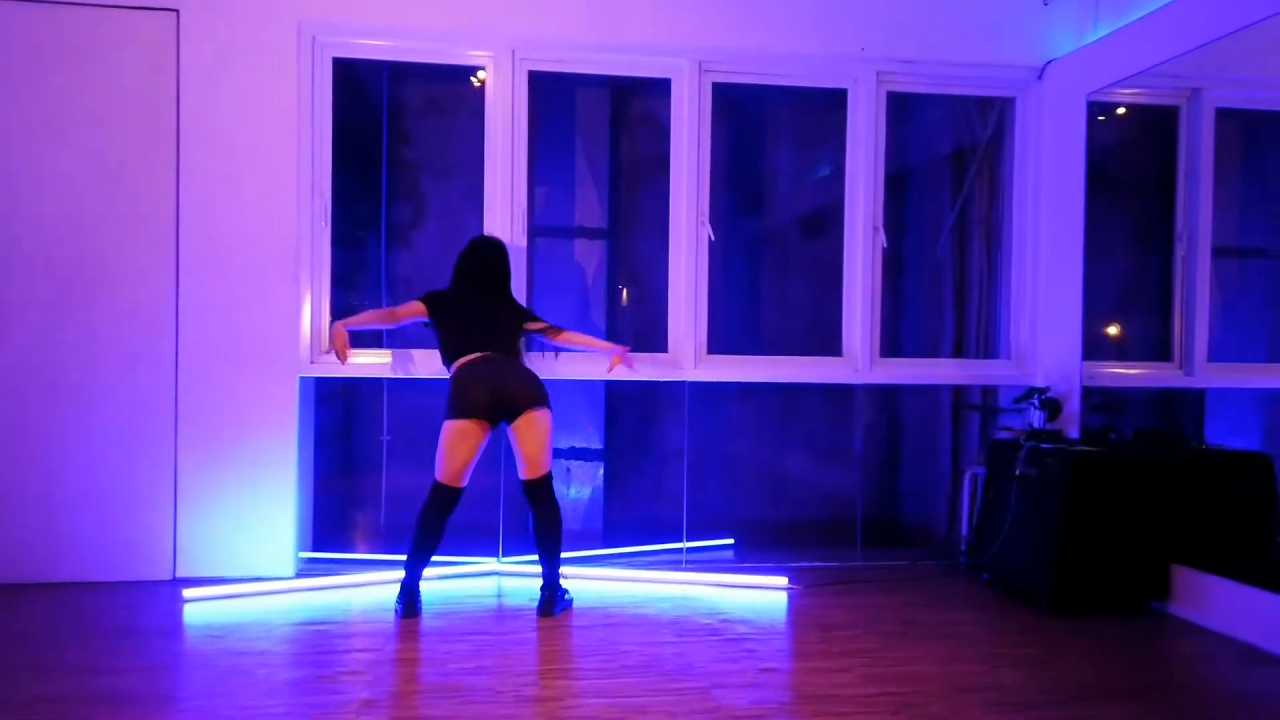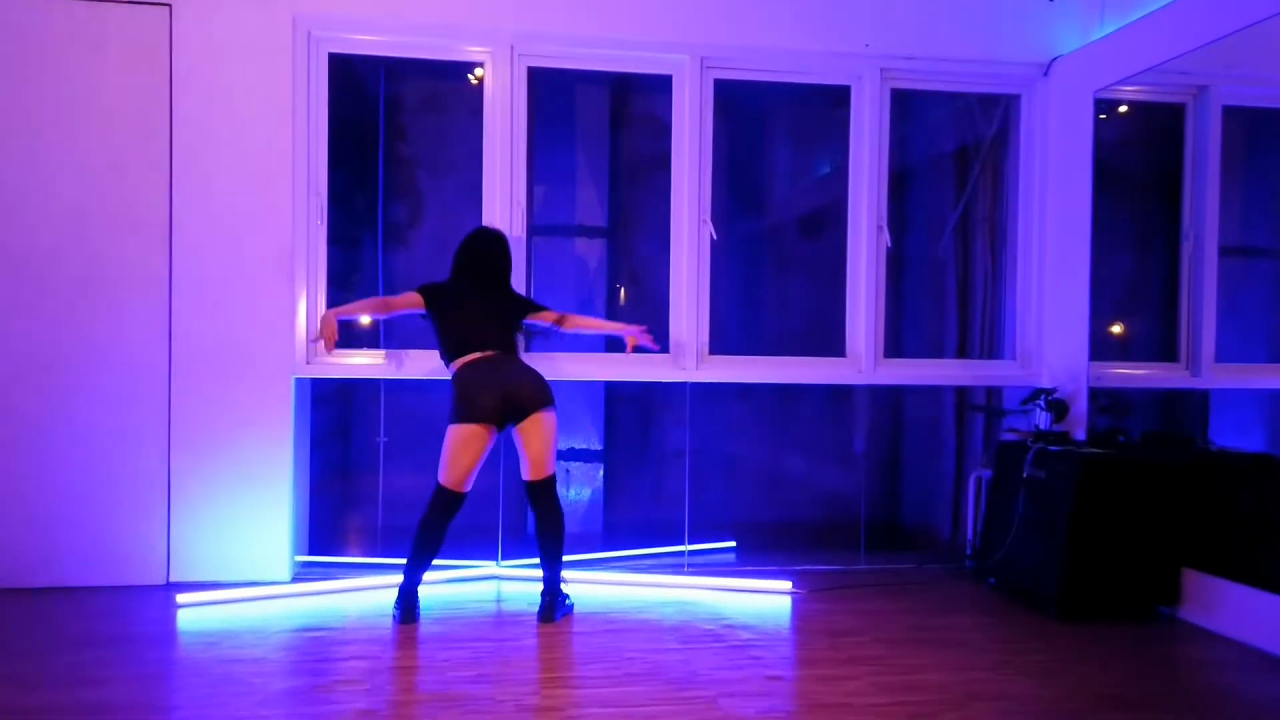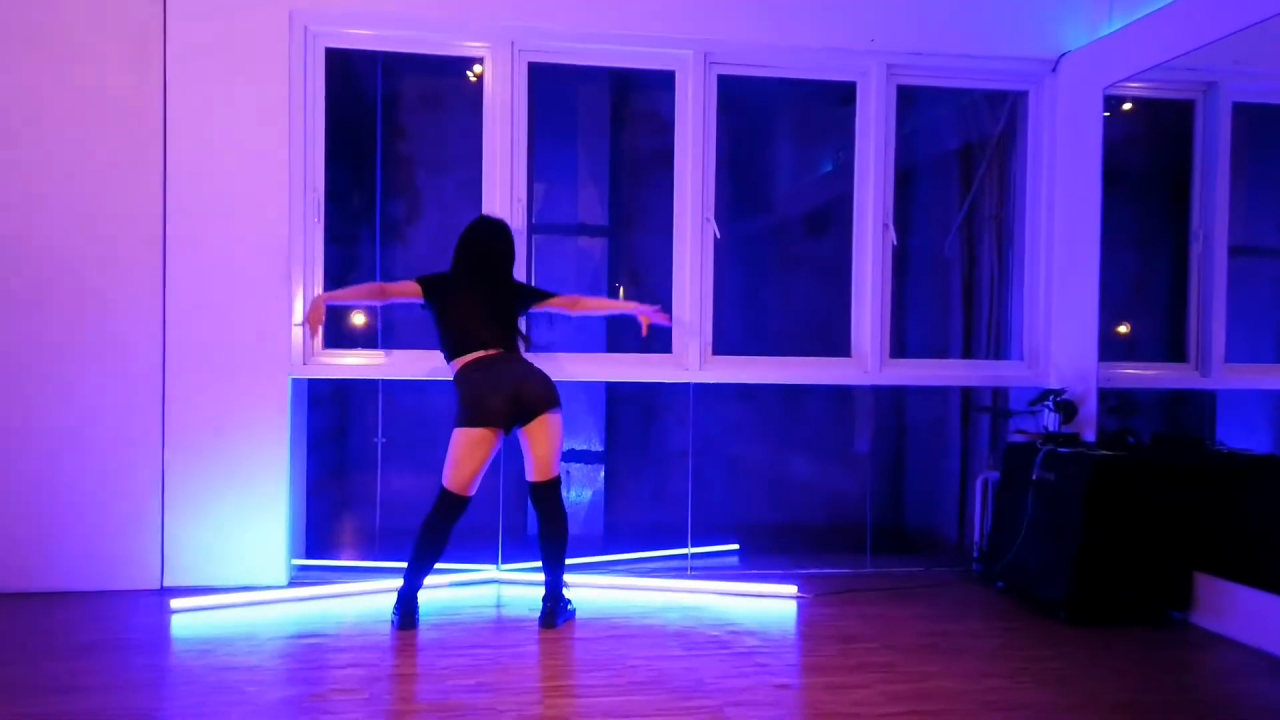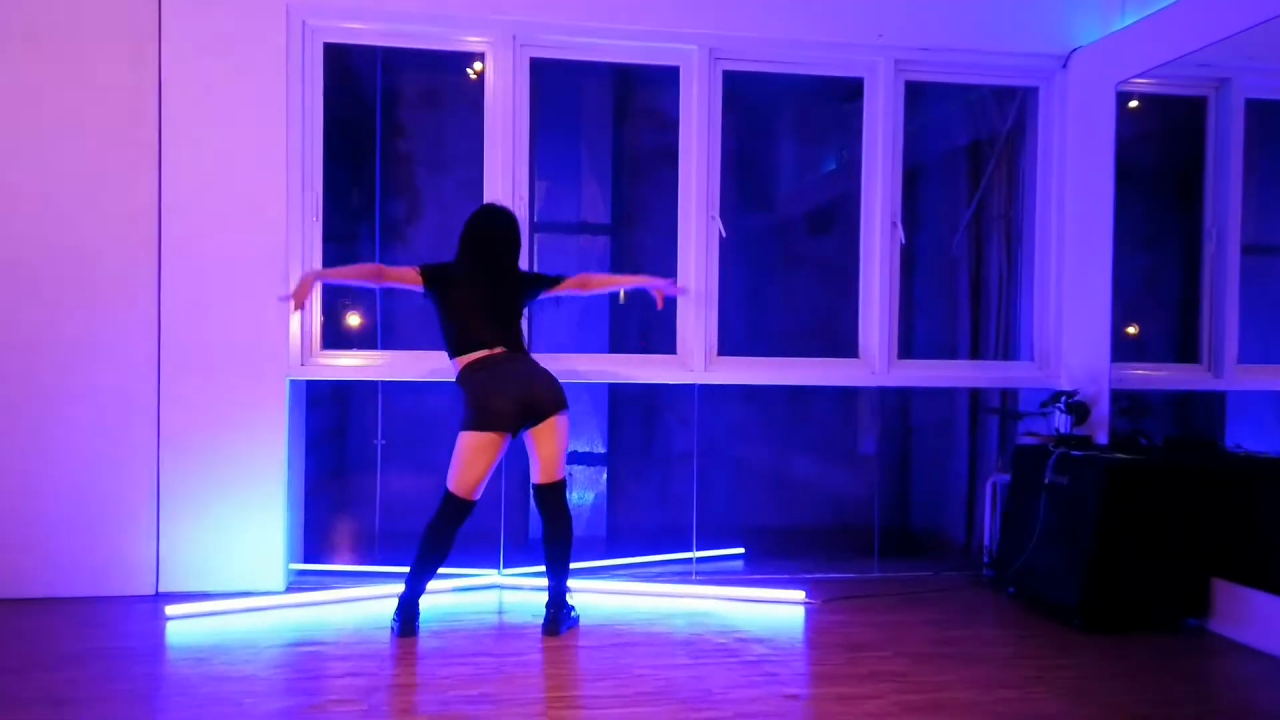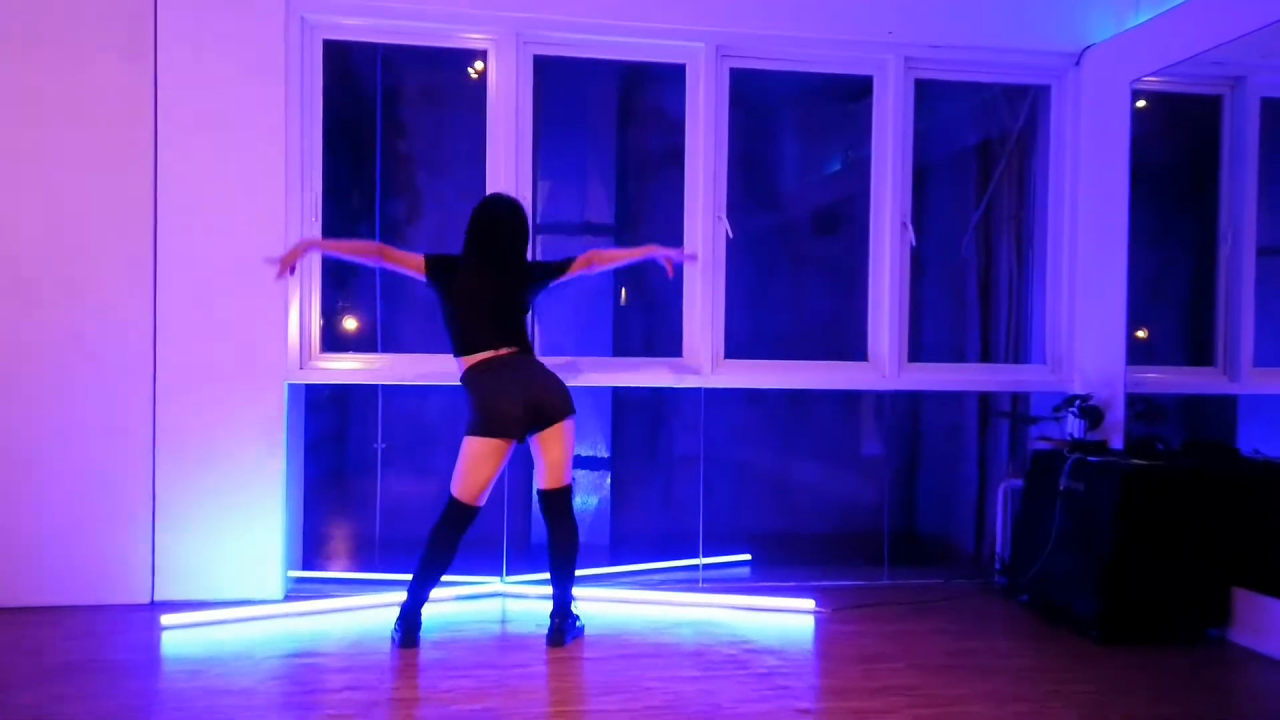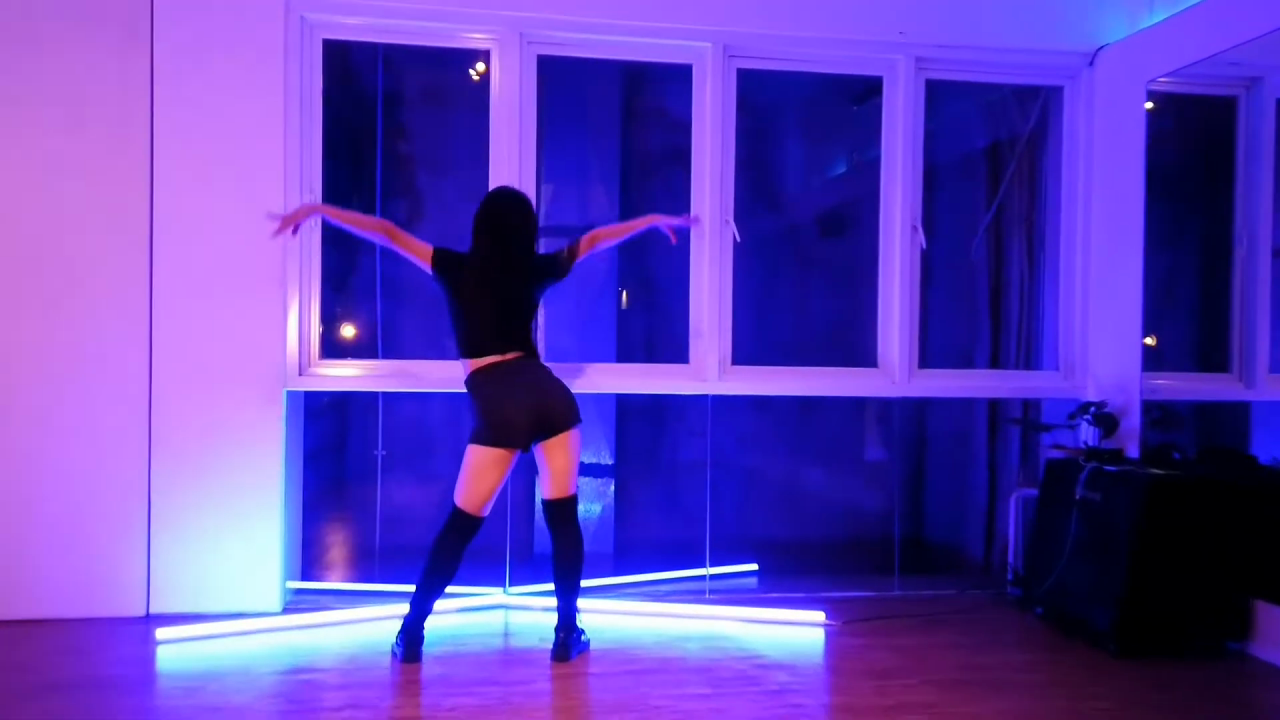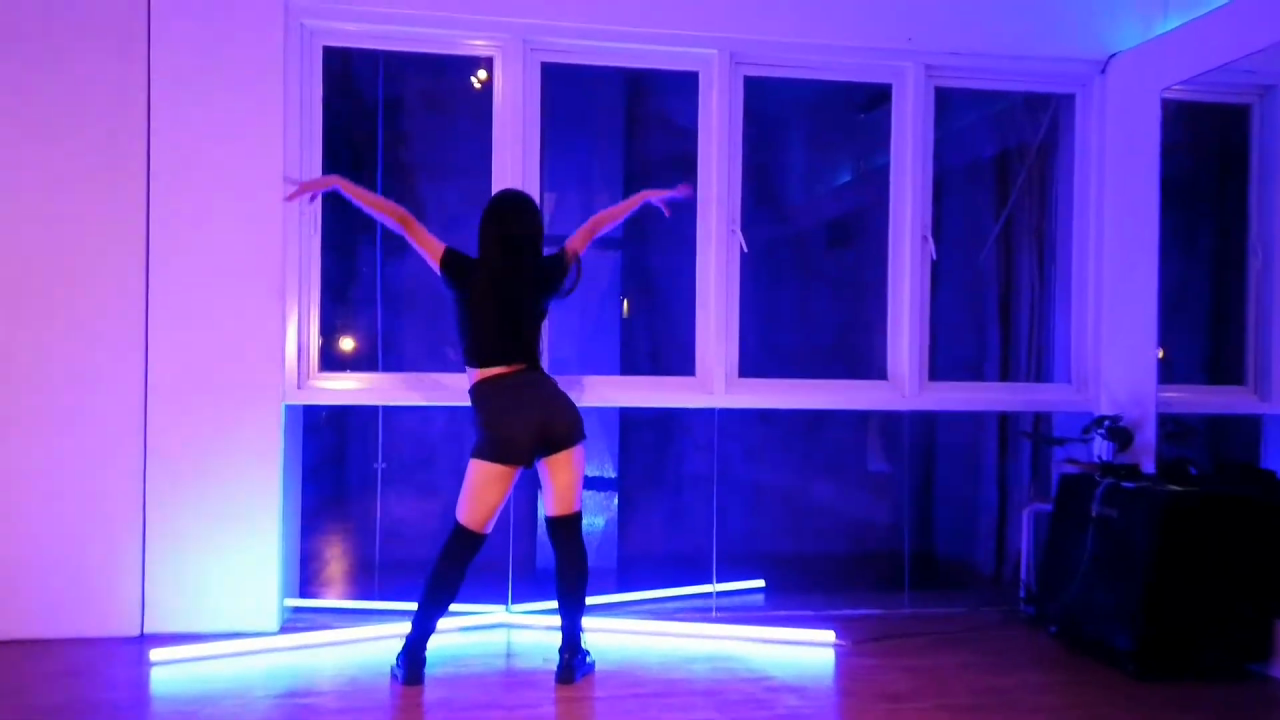
dt=0.1s
person 1, frame 1
left shoulder: (442, 302)
right shoulder: (509, 308)
left elbow: (392, 316)
right elbow: (557, 333)
right wrist: (608, 347)
left hip: (470, 389)
right hip: (522, 384)
left knee: (442, 498)
right knee: (540, 492)
left ankle: (409, 591)
right ankle: (551, 590)
person 1, frame 2
left shoulder: (440, 296)
right shoulder: (511, 301)
left elbow: (386, 304)
right elbow: (564, 321)
right wrist: (623, 329)
left hip: (475, 390)
right hip: (528, 385)
left knee: (445, 501)
right knee: (543, 494)
left ankle: (408, 596)
right ankle: (552, 595)
person 1, frame 3
left shoulder: (441, 287)
right shoulder: (513, 292)
left elbow: (382, 292)
right elbow: (574, 305)
left wrist: (325, 299)
right wrist: (635, 307)
left hip: (480, 392)
right hip: (532, 384)
left knee: (449, 503)
right knee: (547, 494)
left ankle: (407, 602)
right ankle: (554, 600)
person 1, frame 4
left shoulder: (444, 278)
right shoulder: (519, 282)
left elbow: (380, 274)
right elbow: (582, 283)
left wrist: (316, 275)
right wrist: (643, 280)
left hip: (487, 393)
right hip: (540, 386)
left knee: (454, 508)
right knee: (552, 498)
left ankle: (409, 608)
right ankle: (558, 607)
person 1, frame 5
left shoulder: (450, 273)
right shoulder: (526, 275)
left elbow: (381, 252)
right elbow: (592, 260)
left wrist: (311, 246)
right wrist: (654, 250)
left hip: (493, 397)
right hip: (544, 388)
left knee: (457, 515)
right knee: (558, 505)
left ankle: (410, 618)
right ankle: (562, 617)
person 1, frame 6
left shoulder: (457, 269)
right shoulder: (535, 271)
left elbow: (390, 234)
right elbow: (592, 240)
left wrist: (318, 209)
right wrist: (654, 219)
left hip: (498, 404)
right hip: (550, 395)
left knee: (461, 525)
right knee: (563, 516)
left ankle: (412, 632)
right ankle: (567, 631)
person 1, frame 7
left shoulder: (466, 277)
right shoulder: (545, 276)
left elbow: (406, 226)
right elbow: (590, 231)
left wrist: (336, 183)
right wrist: (645, 196)
left hip: (500, 417)
right hip: (553, 407)
left knee: (463, 542)
right knee: (566, 533)
left ankle: (413, 655)
right ankle: (571, 655)
